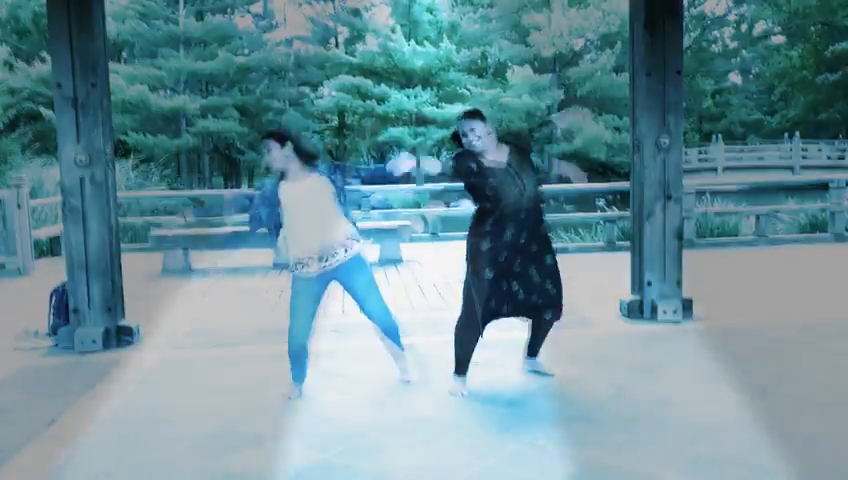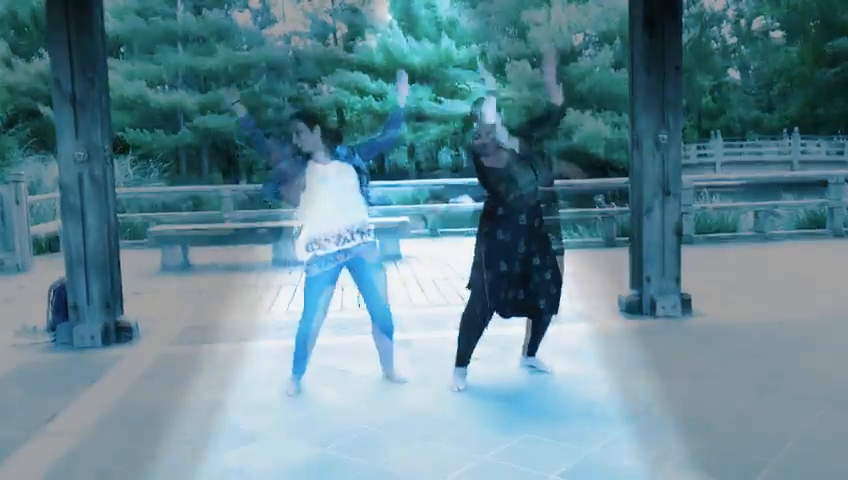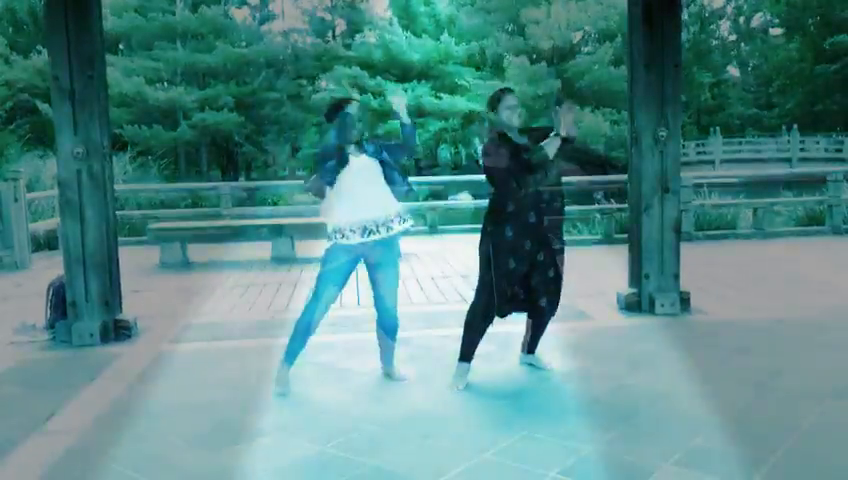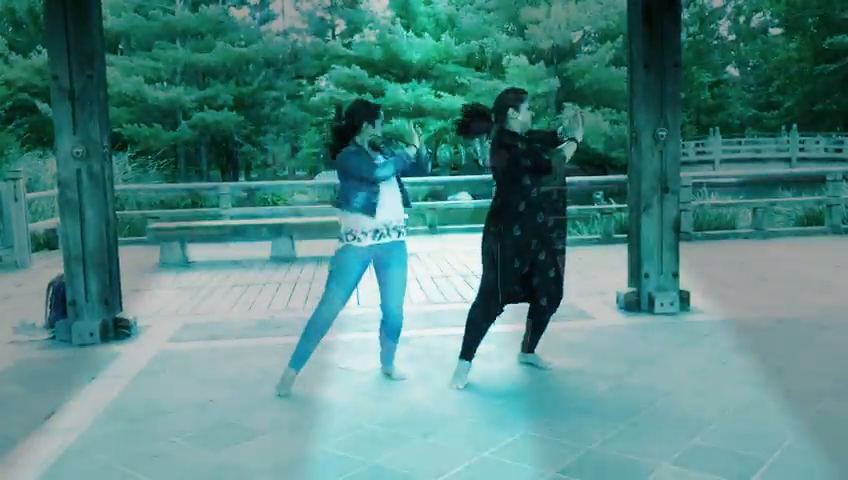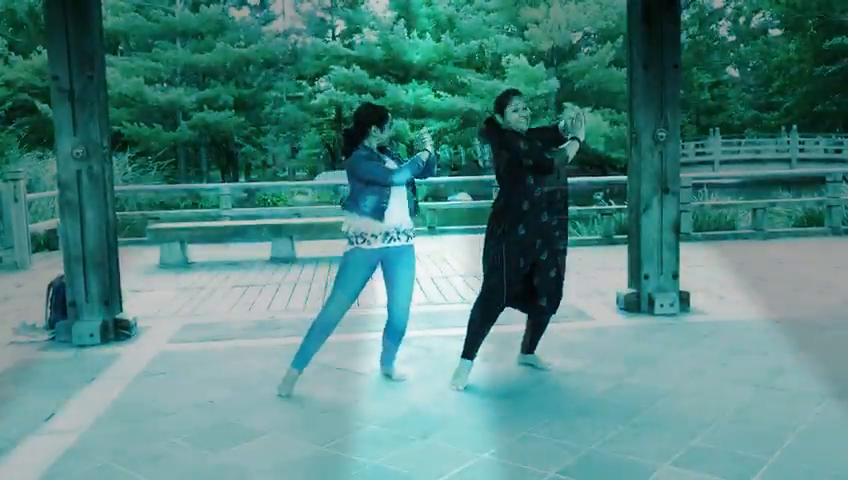
dt=0.2s
person 1, frame 1
left shoulder: (514, 149)
right shoulder: (469, 164)
right elbow: (452, 169)
left hip: (531, 240)
right hip: (491, 246)
left knee: (549, 299)
right knee: (476, 309)
left ankle: (531, 358)
right ankle: (460, 375)
person 1, frame 2
left shoulder: (527, 138)
right shoulder: (483, 150)
left elbow: (555, 113)
right elbow: (479, 140)
left wrist: (550, 78)
right wrist: (488, 94)
left hip: (539, 235)
right hip: (501, 238)
left knee: (547, 297)
right knee: (484, 301)
left ankle: (529, 354)
right ankle: (461, 367)
person 1, frame 3
left shoulder: (530, 138)
right shoulder: (495, 147)
left elbow: (567, 135)
right elbow: (531, 161)
left wrist: (564, 128)
right wrist: (558, 133)
left hip: (541, 232)
right hip: (507, 233)
left knee: (546, 295)
right knee: (489, 299)
left ankle: (528, 353)
right ankle: (464, 364)
person 1, frame 4
left shoulder: (526, 139)
right shoulder: (507, 143)
left elbow: (555, 139)
right elbow: (548, 163)
left wrist: (566, 132)
right wrist: (574, 140)
left hip: (541, 232)
right hip: (510, 232)
left knee: (548, 293)
right knee: (492, 296)
left ankle: (527, 352)
right ankle: (465, 362)
person 1, frame 5
left shoulder: (526, 137)
right shoulder: (509, 141)
left elbow: (555, 133)
right elbow: (550, 162)
left wrist: (567, 128)
right wrist: (577, 139)
left hip: (543, 231)
right hip: (513, 231)
left knee: (548, 294)
right knee: (494, 295)
left ankle: (527, 352)
right ankle: (466, 362)
person 2, frame 1
left shoulder: (322, 173)
right shoulder: (277, 189)
left hip: (346, 257)
right hip: (307, 268)
left knee: (380, 314)
right knee: (298, 334)
left ankle: (402, 364)
right ankle: (298, 383)
person 2, frame 2
left shoulder: (349, 156)
right shoulder: (297, 165)
left elbow: (388, 137)
right elbow: (266, 145)
left wrist: (401, 100)
right wrist: (242, 112)
left hip: (362, 245)
right hip: (324, 251)
left knee: (380, 310)
right knee: (312, 320)
left ankle: (389, 367)
right ankle: (296, 376)
person 2, frame 3
left shoulder: (372, 150)
right shoulder: (330, 156)
left elbow: (408, 147)
right elbow: (333, 140)
left wrist: (402, 114)
right wrist: (350, 109)
left hip: (382, 239)
right hip: (346, 241)
left knee: (388, 309)
right knee: (317, 306)
left ankle: (388, 365)
right ankle: (285, 368)
person 2, frame 4
left shoulder: (384, 155)
right shoulder: (347, 156)
right elbow: (378, 172)
left wrist: (416, 145)
right wrist: (409, 152)
left hip: (392, 241)
right hip: (358, 242)
left knee: (394, 310)
right knee: (328, 308)
left ankle: (388, 364)
right ankle: (292, 371)
person 2, frame 5
left shoulder: (389, 156)
right shoulder: (358, 160)
left elbow: (426, 171)
right elbow: (395, 177)
left wrist: (428, 152)
right wrist: (422, 155)
left hip: (400, 243)
right hip: (366, 243)
left knee: (400, 312)
right knee: (334, 308)
left ankle: (387, 364)
right ankle: (294, 370)
